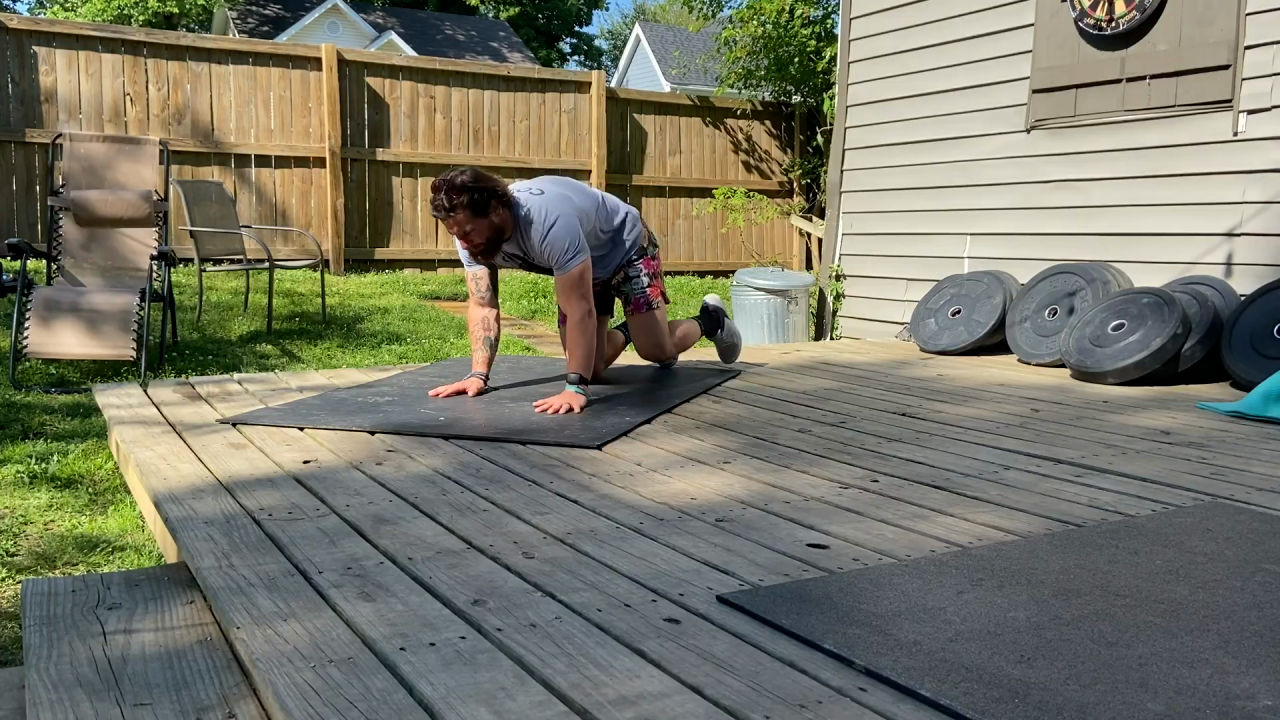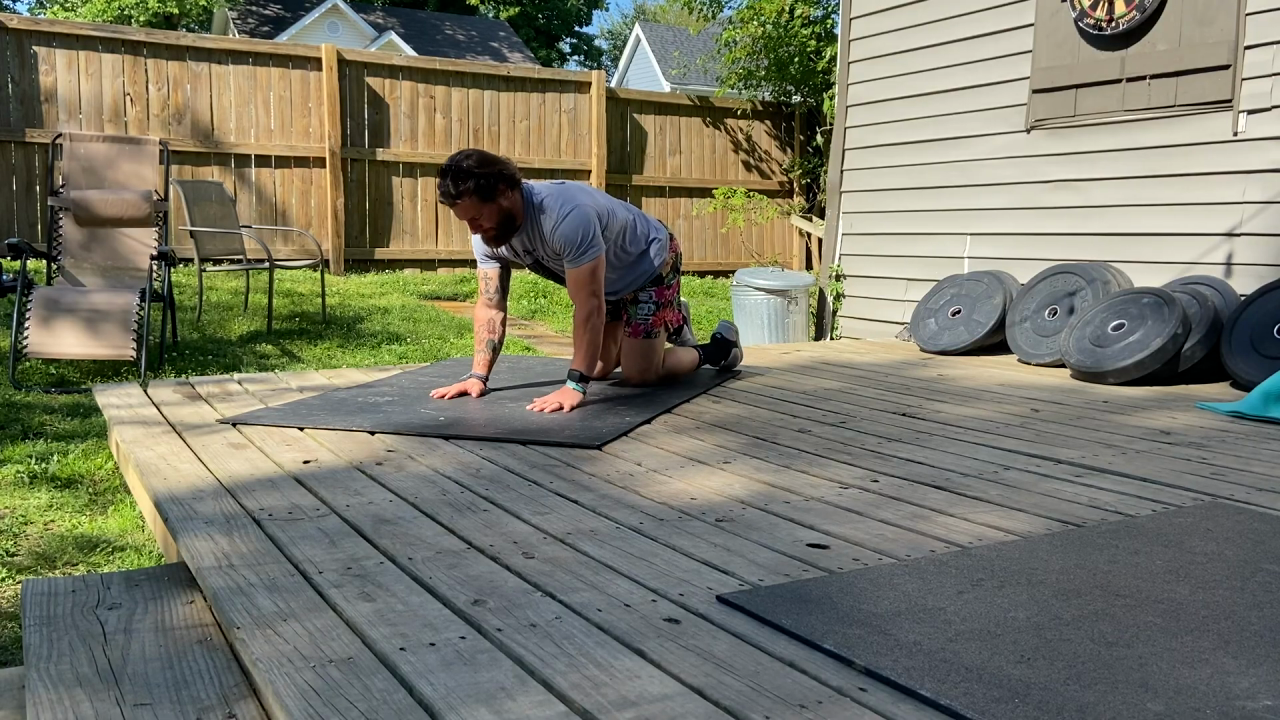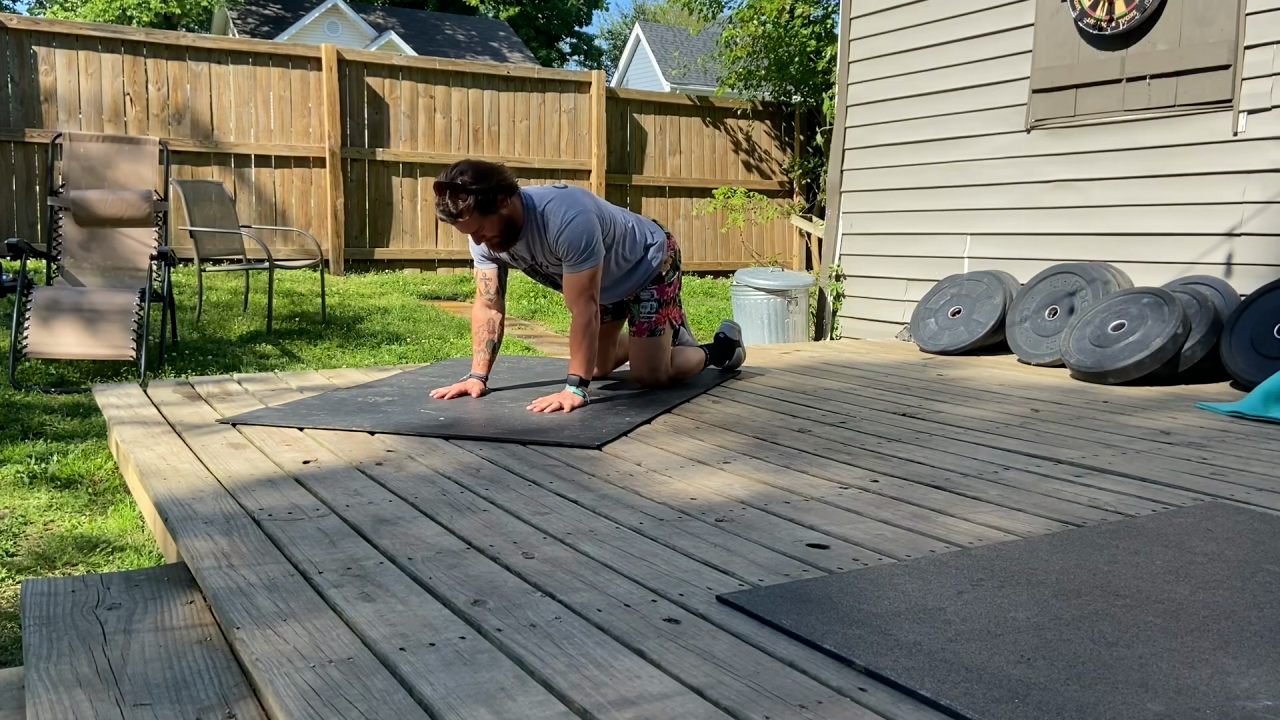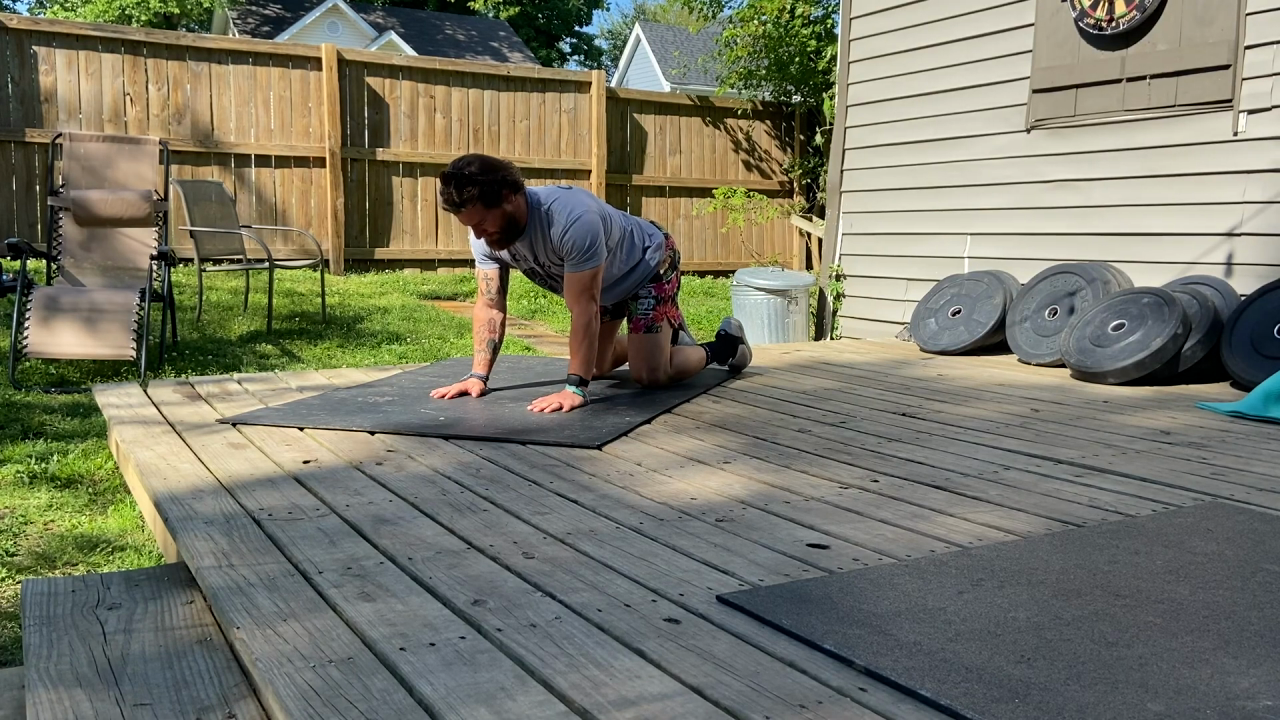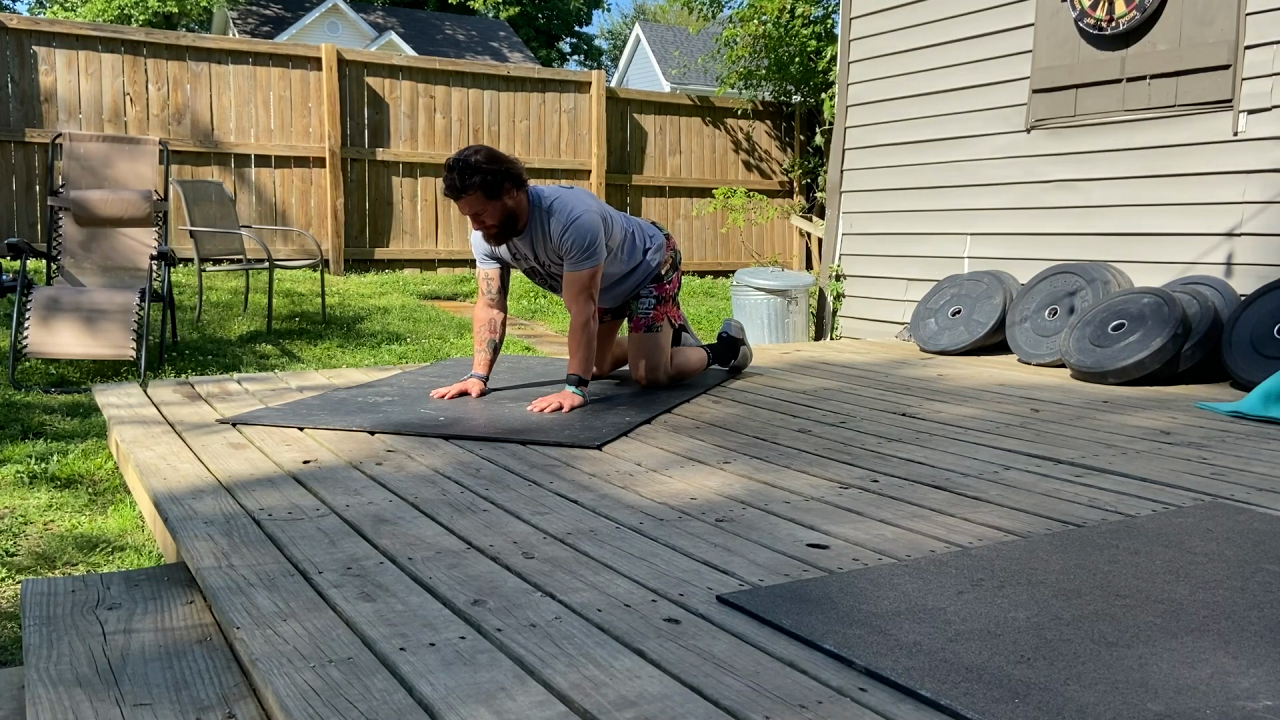
dt=1s
person 1, frame 1
left shoulder: (549, 221)
right shoulder: (471, 234)
left elbow: (579, 311)
right elbow: (482, 307)
left wrist: (576, 388)
right wrist: (478, 375)
left hip: (624, 245)
right hip: (579, 266)
left knee: (654, 348)
right knee: (591, 367)
left ankle: (711, 319)
right ankle: (630, 329)
person 1, frame 2
left shoulder: (565, 216)
right shoulder: (487, 234)
left elbow: (589, 306)
right elbow: (490, 306)
left wrist: (575, 386)
right wrist: (478, 376)
left hip: (650, 261)
right hip: (604, 277)
left knee: (640, 375)
right knee: (597, 368)
left ankle: (719, 347)
right ankle: (671, 324)
person 1, frame 3
left shoulder: (566, 217)
right shoulder: (484, 232)
left elbow: (584, 310)
right elbow: (488, 306)
left wrist: (575, 388)
right wrist: (478, 376)
left hip: (649, 263)
right hip: (604, 278)
left knee: (651, 375)
right knee: (596, 367)
left ankle: (722, 347)
right ankle: (664, 330)
person 1, frame 4
left shoulder: (571, 219)
right shoulder: (485, 236)
left elbow: (584, 310)
right elbow: (490, 306)
left wrist: (575, 388)
right wrist: (478, 375)
left hip: (648, 263)
right hip: (602, 280)
left knee: (650, 374)
right knee: (595, 366)
left ankle: (724, 345)
right ankle: (667, 333)
person 1, frame 5
left shoulder: (571, 218)
right shoulder: (485, 236)
left elbow: (582, 311)
right elbow: (490, 306)
left wrist: (575, 388)
right wrist: (478, 376)
left hip: (650, 264)
right hip: (605, 281)
left knee: (650, 375)
right knee: (596, 366)
left ankle: (726, 347)
right ankle: (669, 333)
